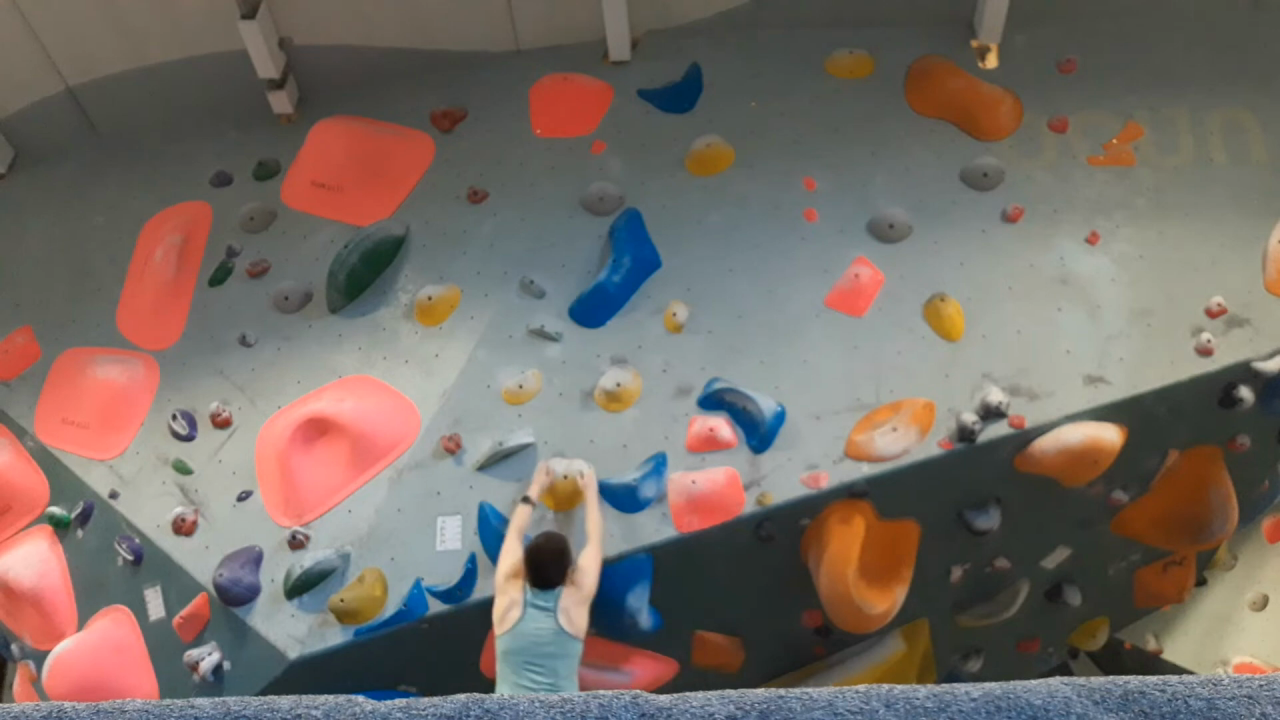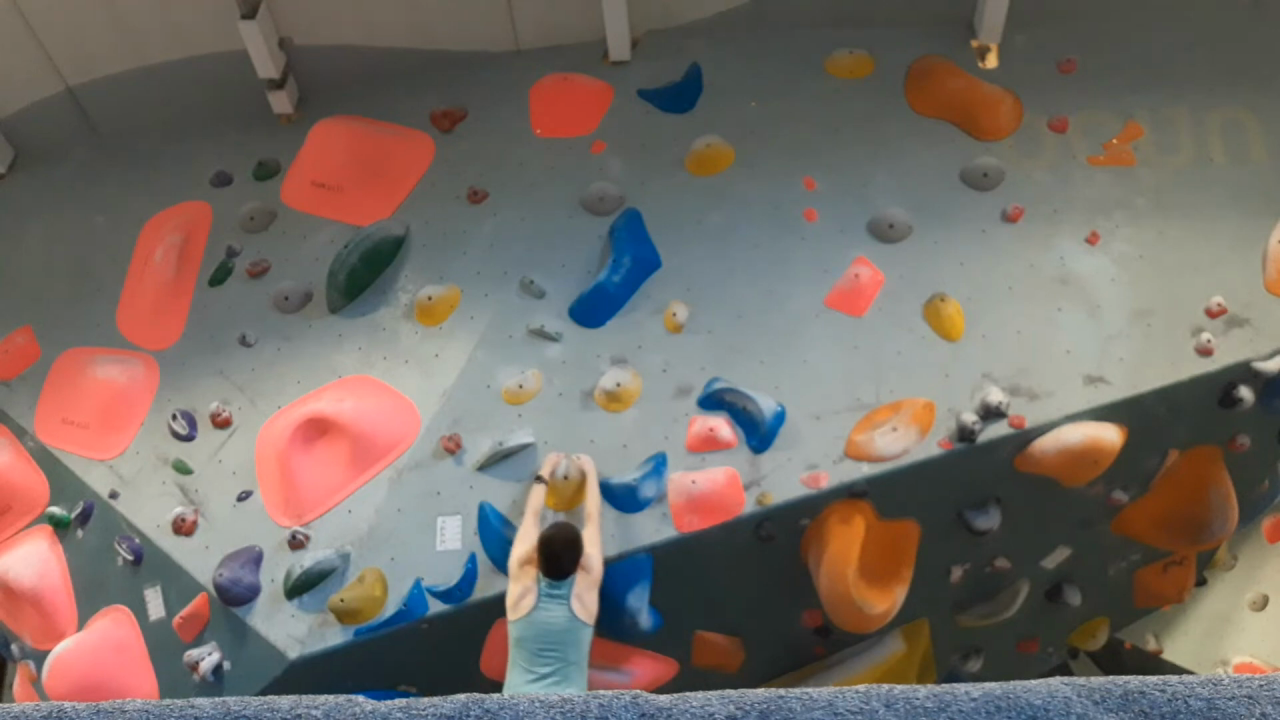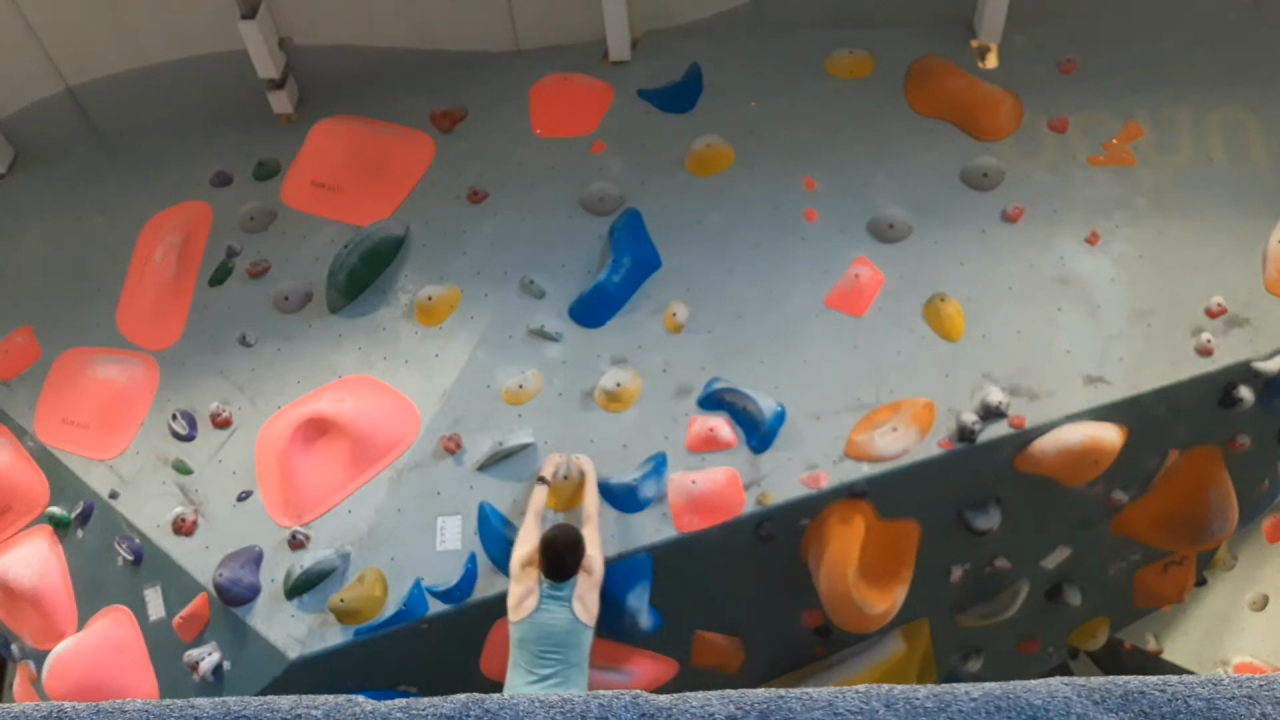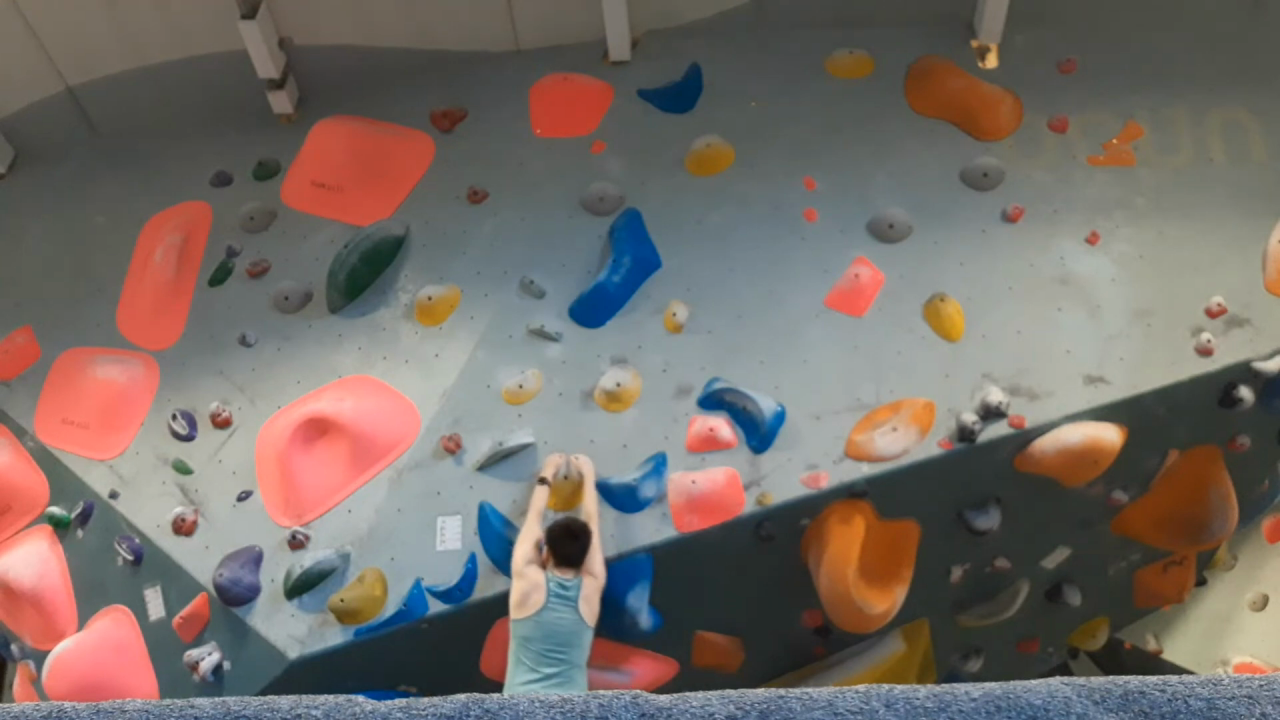
dt=0.7s
person 1, frame 1
left shoulder: (508, 596)
right shoulder: (577, 600)
left elbow: (513, 535)
right elbow: (594, 542)
left wrist: (535, 489)
right wrist: (590, 490)
person 1, frame 2
left shoulder: (522, 581)
right shoulder: (586, 586)
left elbow: (531, 517)
right elbow: (592, 520)
left wrist: (544, 473)
right wrist: (590, 472)
person 1, frame 3
left shoulder: (523, 582)
right shoulder: (587, 588)
left elbow: (532, 518)
right elbow: (591, 521)
left wrist: (546, 474)
right wrist: (589, 473)
person 1, frame 4
left shoulder: (527, 580)
right shoulder: (592, 588)
left elbow: (533, 518)
right elbow: (591, 523)
left wrist: (546, 475)
right wrist: (588, 475)
